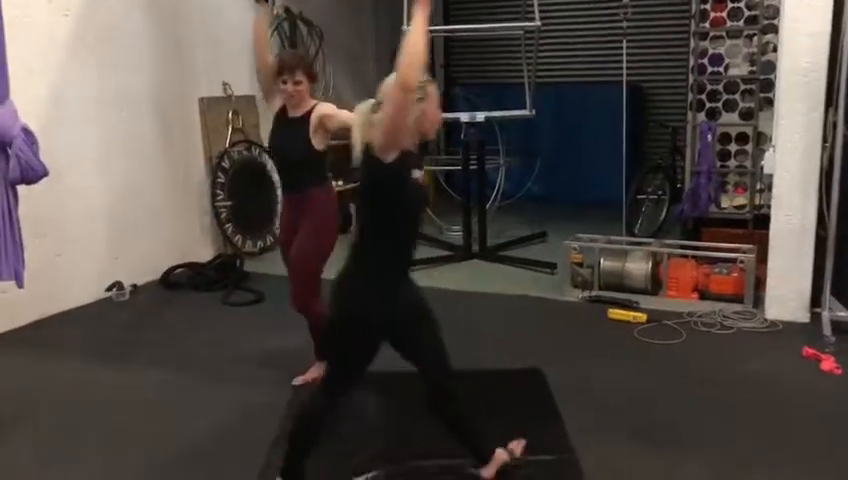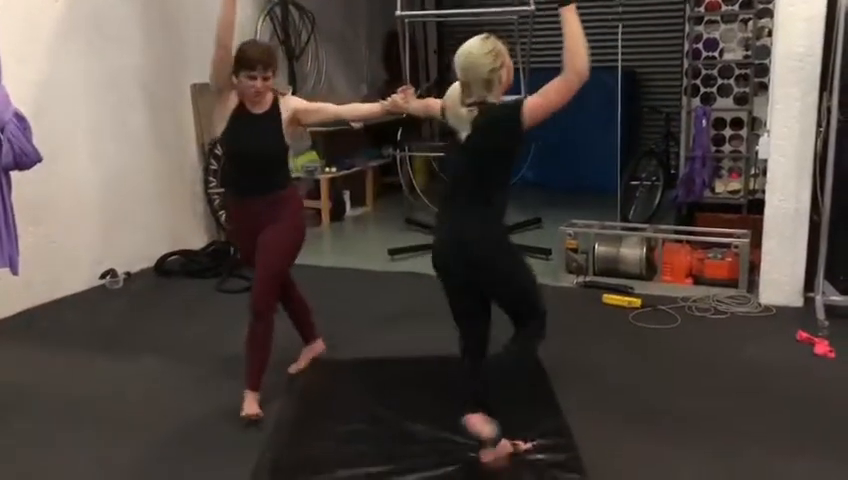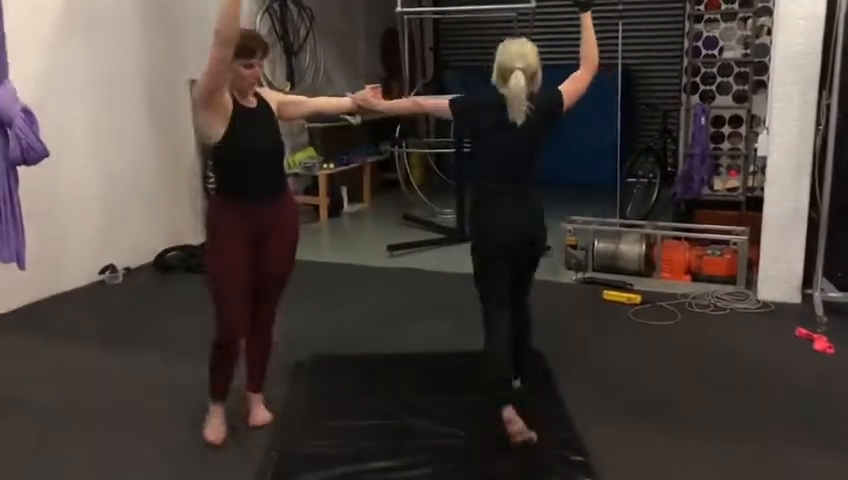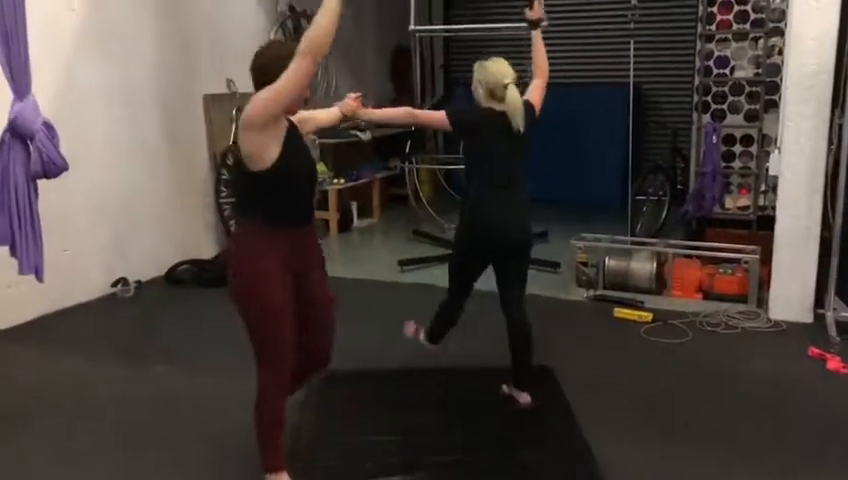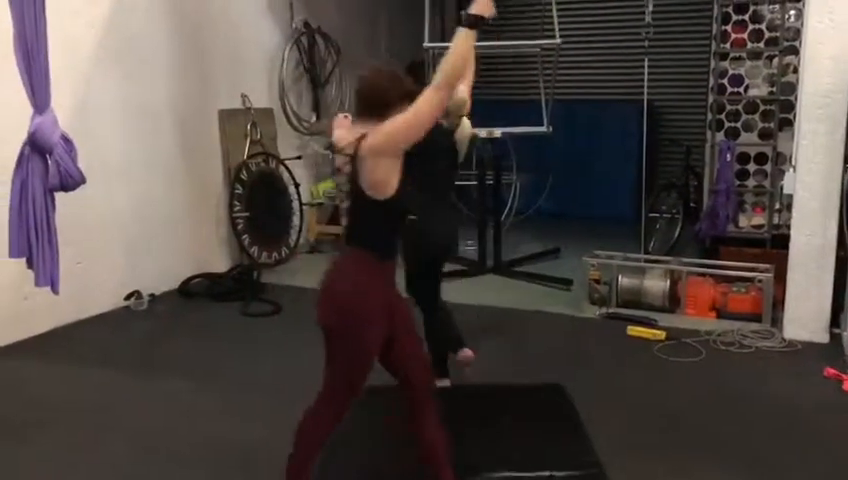
dt=0.5s
person 1, frame 1
left shoulder: (320, 115)
right shoulder: (277, 107)
left elbow: (351, 121)
right elbow: (262, 53)
left hip: (319, 208)
right hip: (291, 207)
left knee: (304, 295)
right knee: (303, 292)
right ankle: (324, 359)
person 1, frame 2
left shoulder: (288, 108)
right shoulder: (225, 101)
left elbow: (340, 111)
right elbow: (222, 46)
left wrist: (384, 107)
left hip: (282, 210)
right hip: (241, 211)
left knee: (261, 301)
right knee: (278, 284)
left ankle: (251, 392)
right ankle: (313, 342)
person 1, frame 3
left shoulder: (270, 101)
right shoulder: (211, 102)
left elbow: (316, 104)
right elbow: (225, 42)
left wrist: (357, 102)
left hip: (279, 217)
right hip: (231, 221)
left knee: (263, 316)
right knee: (230, 323)
left ankle: (255, 394)
right ankle: (216, 405)
person 1, frame 4
left shoulder: (290, 122)
right shoulder: (257, 119)
left elbow: (317, 117)
right elbow: (309, 56)
left wrist: (343, 110)
left hip: (304, 248)
right hip: (260, 253)
left knee: (317, 354)
right knee: (276, 364)
left ankle: (272, 407)
person 1, frame 5
left shoulder: (356, 140)
right shoulder: (381, 146)
right elbow: (442, 90)
left wrist: (342, 127)
left hip: (374, 284)
right hip: (357, 290)
left knee: (422, 390)
right knee: (336, 399)
person 2, frame 1
left shoulder: (403, 155)
right shoulder: (385, 159)
right elbow: (401, 88)
left hip: (396, 289)
right hip: (363, 295)
left knee: (438, 375)
right knee: (336, 389)
person 2, frame 2
left shoulder: (460, 112)
right shoulder: (503, 119)
left elbow: (429, 105)
right elbow: (575, 74)
left wrist: (409, 103)
left hip: (448, 244)
right hip: (483, 247)
left knee: (473, 340)
right knee: (533, 322)
left ankle: (490, 442)
right ankle: (482, 412)
person 2, frame 3
left shoulder: (478, 107)
right shoulder: (544, 108)
left elbow: (421, 105)
right elbow: (588, 68)
left wrist: (379, 105)
left hip: (489, 223)
right hip: (530, 223)
left knee: (497, 311)
right knee: (519, 300)
left ankle: (508, 403)
right ankle: (513, 376)
person 2, frame 4
left shoulder: (472, 119)
right shoulder: (524, 116)
left elbow: (413, 116)
right elbow: (541, 77)
left wrist: (364, 114)
left hip: (480, 224)
right hip: (518, 226)
left knee: (458, 290)
right knee: (515, 304)
left ankle: (430, 337)
right ankle: (521, 386)
person 2, frame 5
left shoulder: (427, 137)
right shoulder: (456, 131)
right elbow: (465, 84)
left hip: (427, 232)
right hip: (444, 231)
left knee: (426, 299)
right knee: (430, 297)
left ankle: (440, 374)
right ankle: (459, 346)
